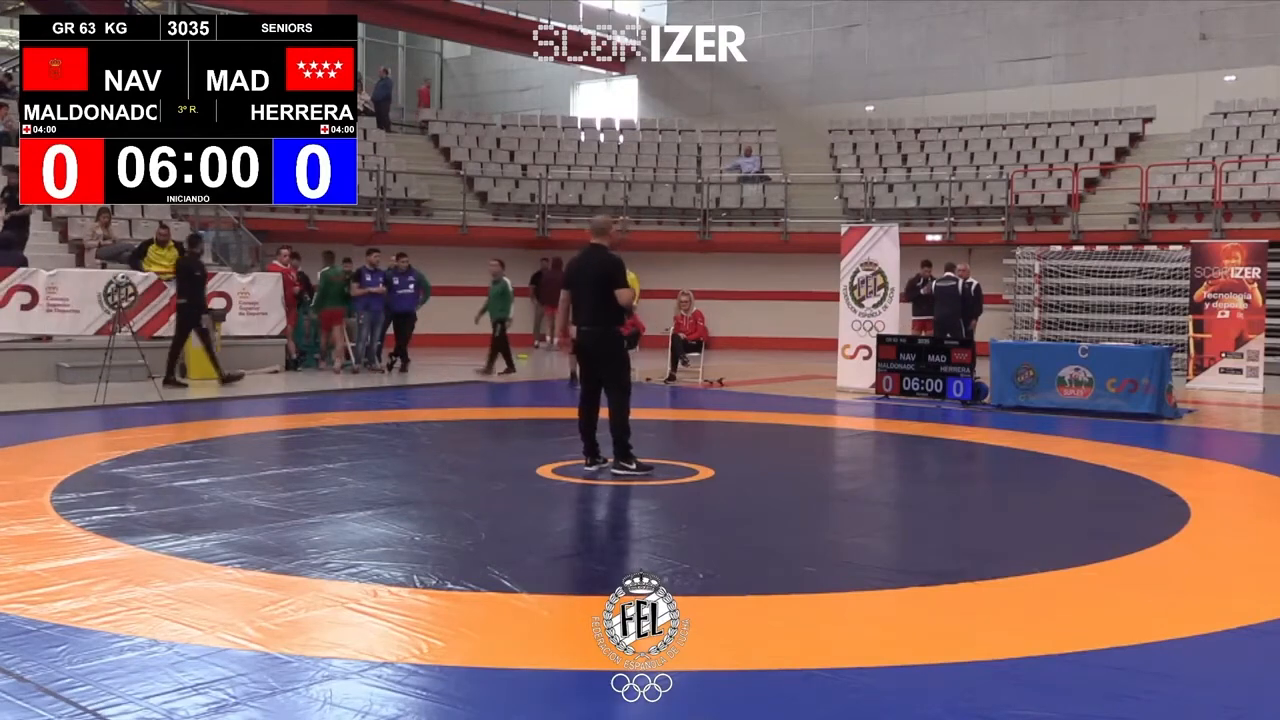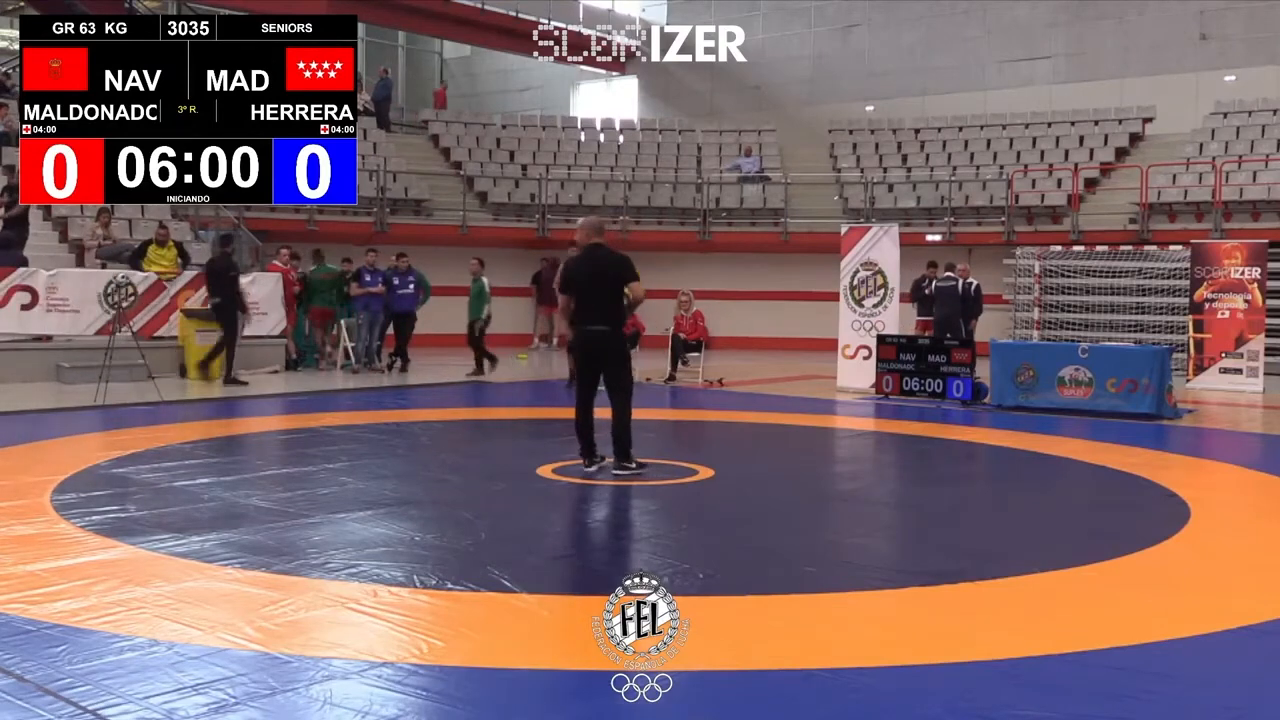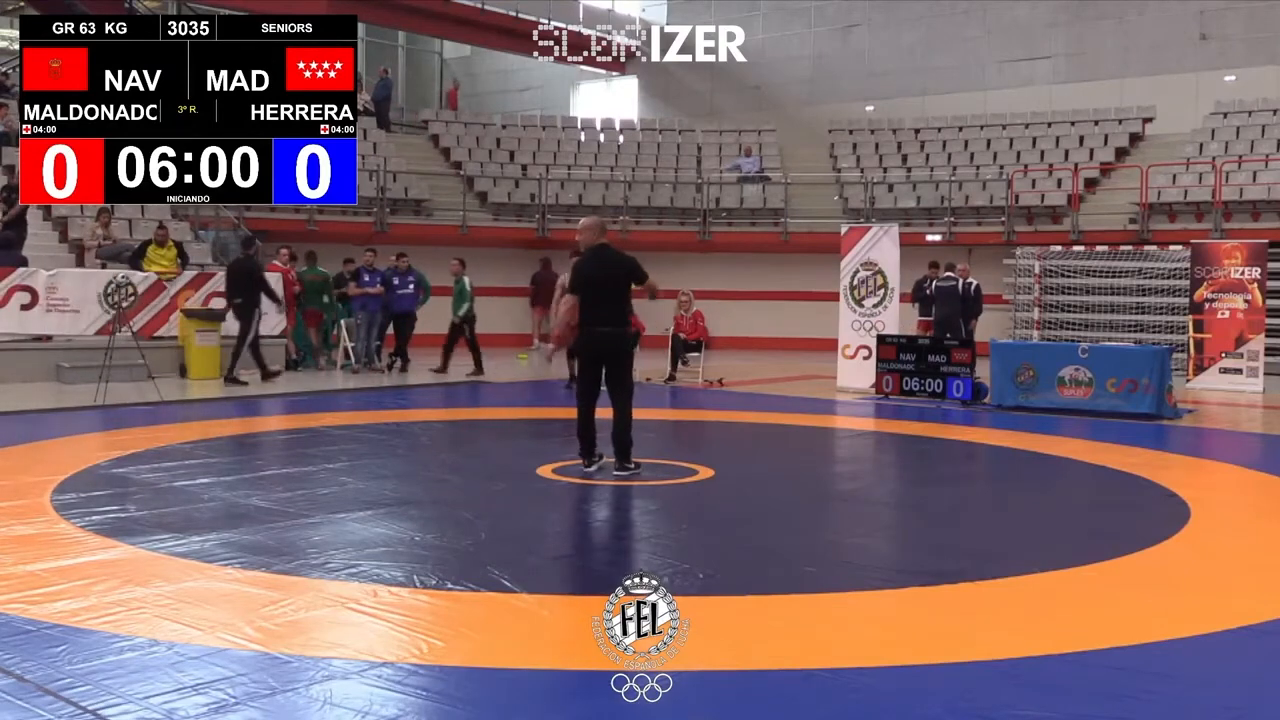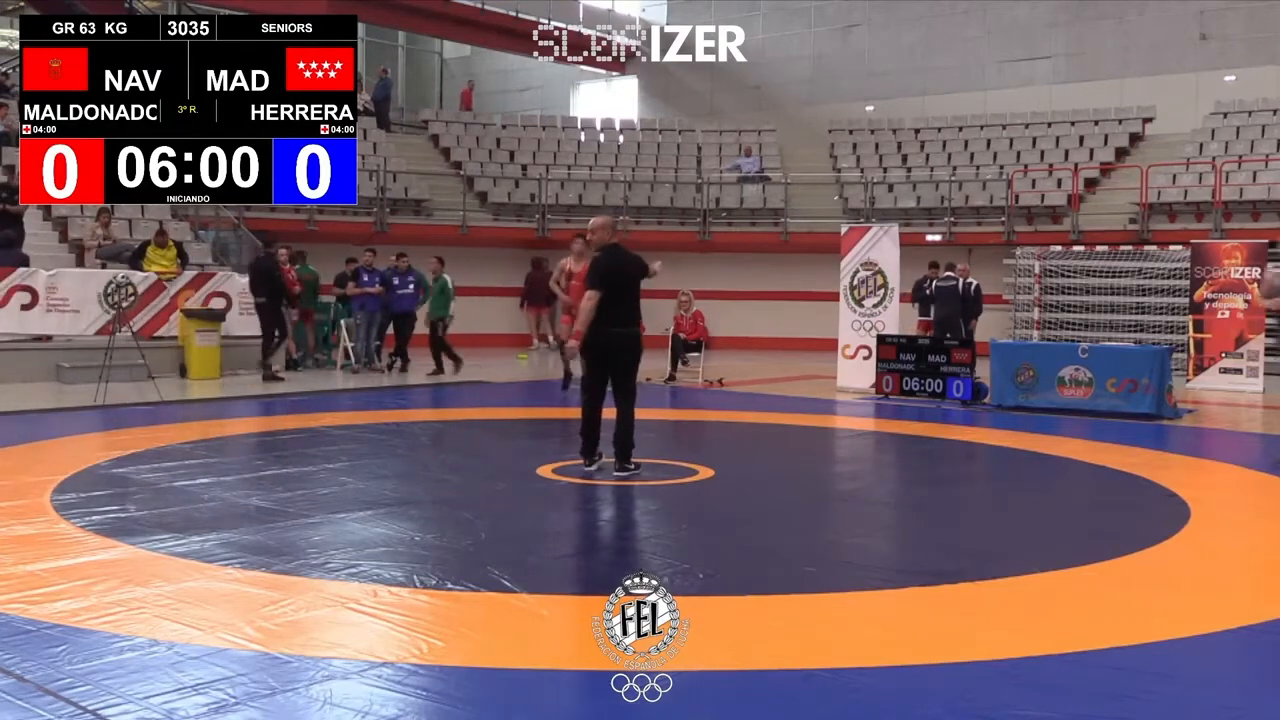
dt=0.3s
person 1, frame 1
left shoulder: (574, 263)
right shoulder: (612, 262)
left elbow: (564, 300)
right elbow: (624, 300)
left wrist: (563, 331)
right wrist: (632, 296)
left hip: (583, 336)
right hip: (607, 336)
left knee: (588, 395)
right knee: (618, 396)
left ankle: (591, 455)
right ankle: (623, 458)
person 1, frame 2
left shoulder: (572, 264)
right shoulder: (620, 261)
left elbow: (564, 305)
right elbow: (639, 295)
right wrist: (629, 307)
left hip: (583, 336)
right hip: (612, 336)
left knee: (584, 398)
right knee: (620, 398)
left ankle: (589, 456)
right ankle: (623, 458)
person 1, frame 3
left shoulder: (582, 265)
right shoulder: (626, 261)
right elbow: (651, 288)
right wrist: (654, 293)
left hip: (589, 337)
right hip: (619, 337)
left knee: (586, 398)
right knee: (622, 400)
left ankle: (588, 456)
right ankle: (623, 459)
person 1, frame 4
left shoulder: (600, 262)
right shoulder: (633, 260)
left elbow: (591, 300)
right elbow: (647, 271)
left wrist: (577, 335)
right wrist: (654, 269)
left hip: (602, 337)
right hip: (630, 337)
left knee: (592, 398)
right knee: (625, 400)
left ankle: (589, 455)
right ankle: (623, 460)
